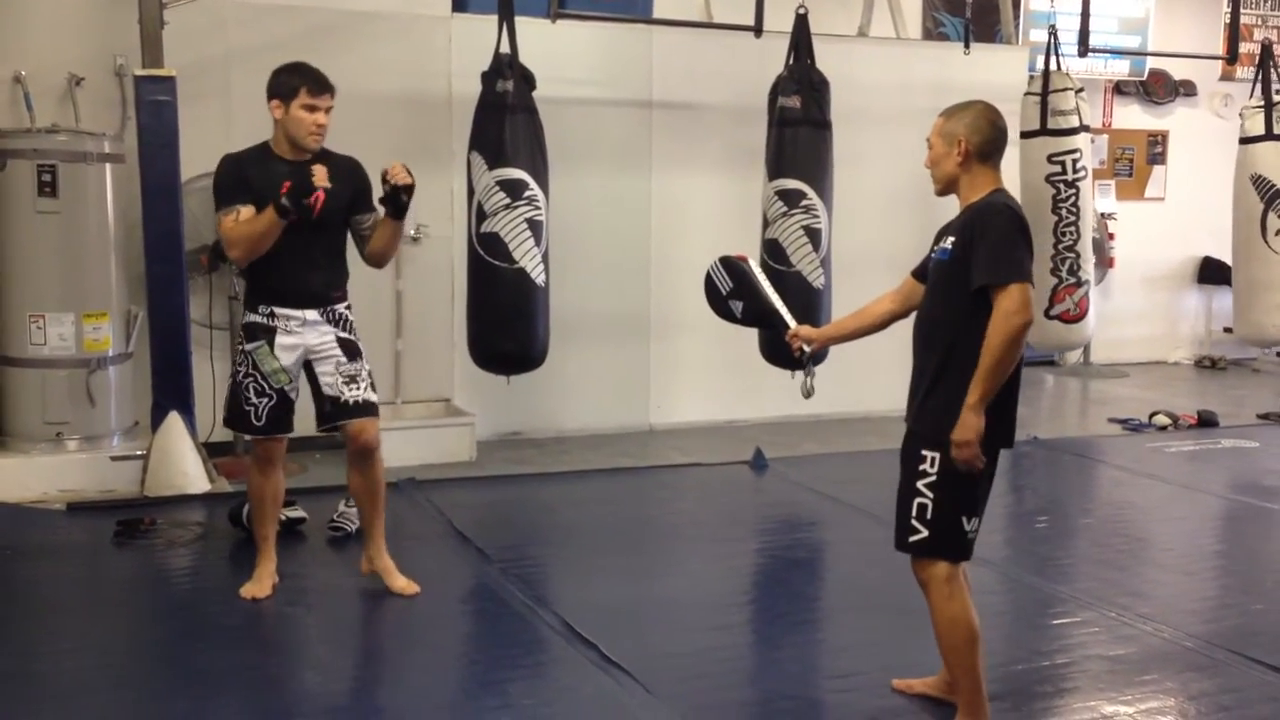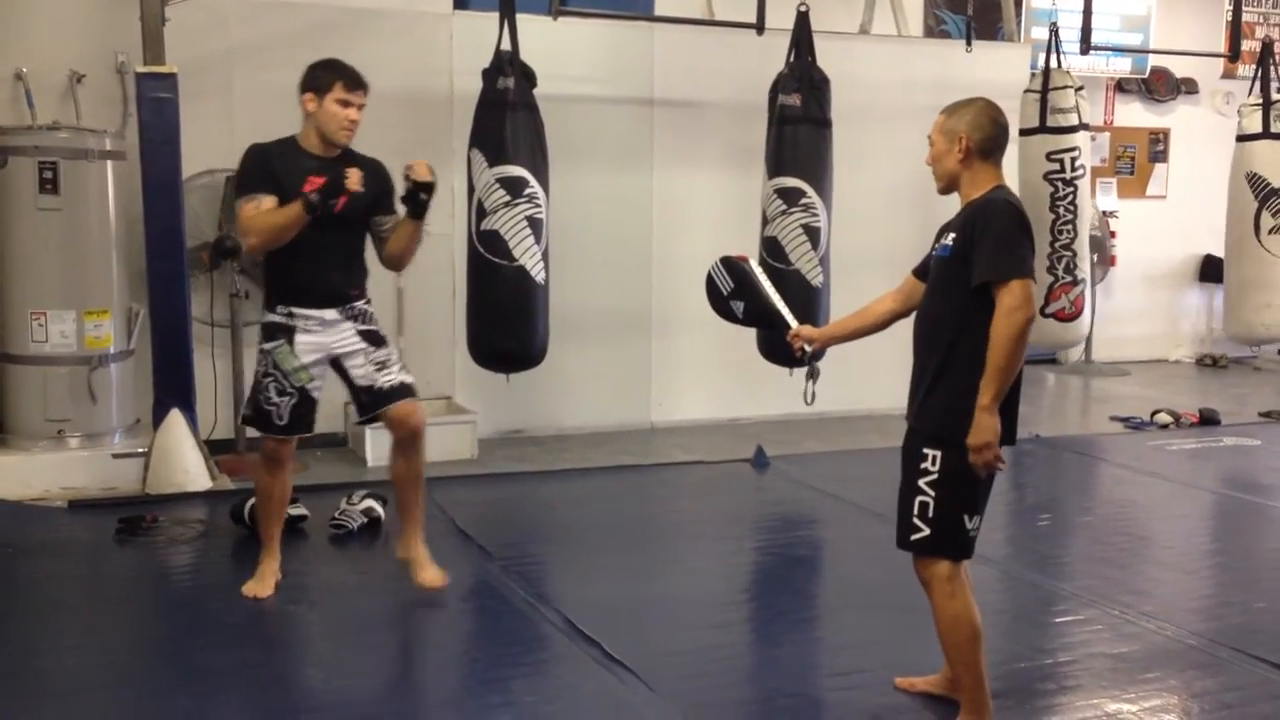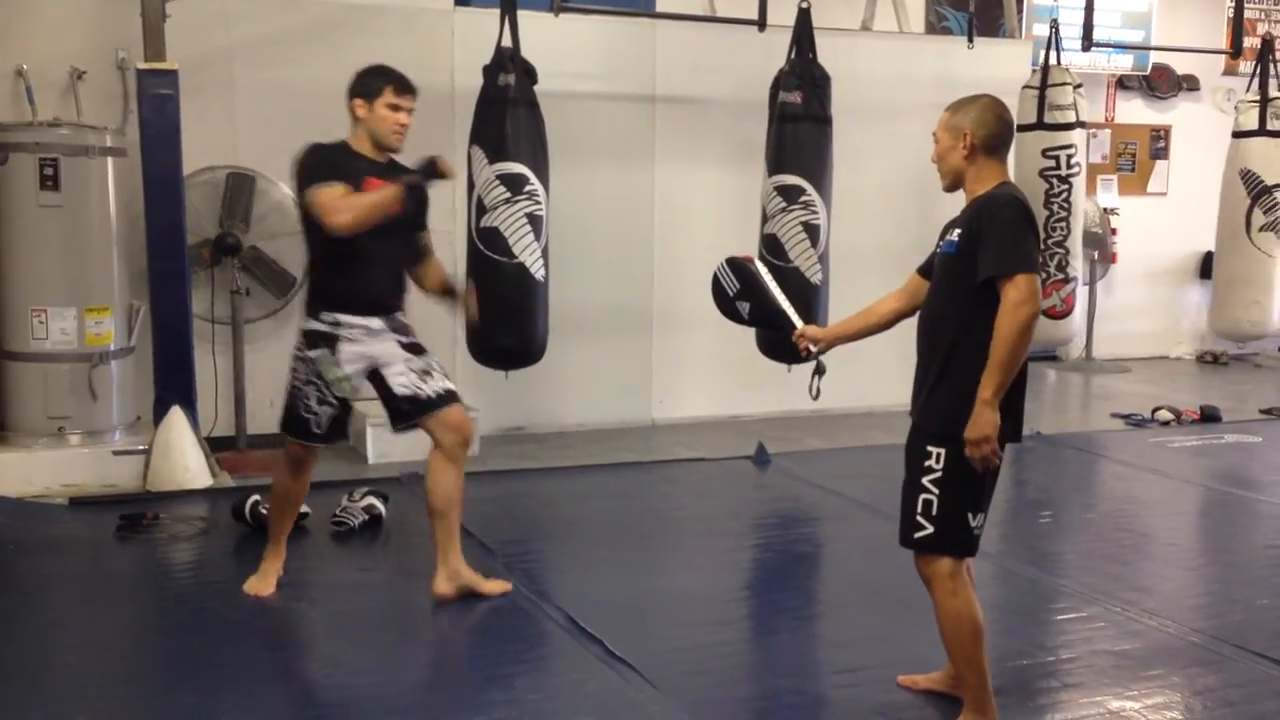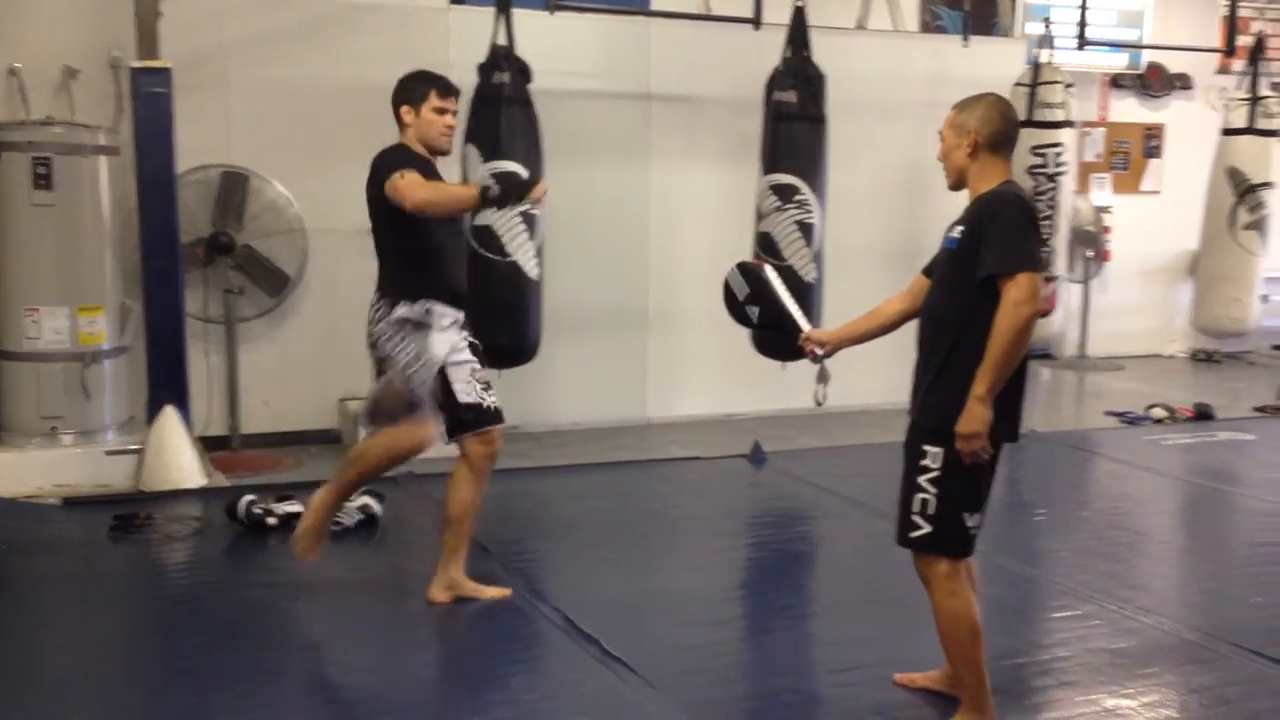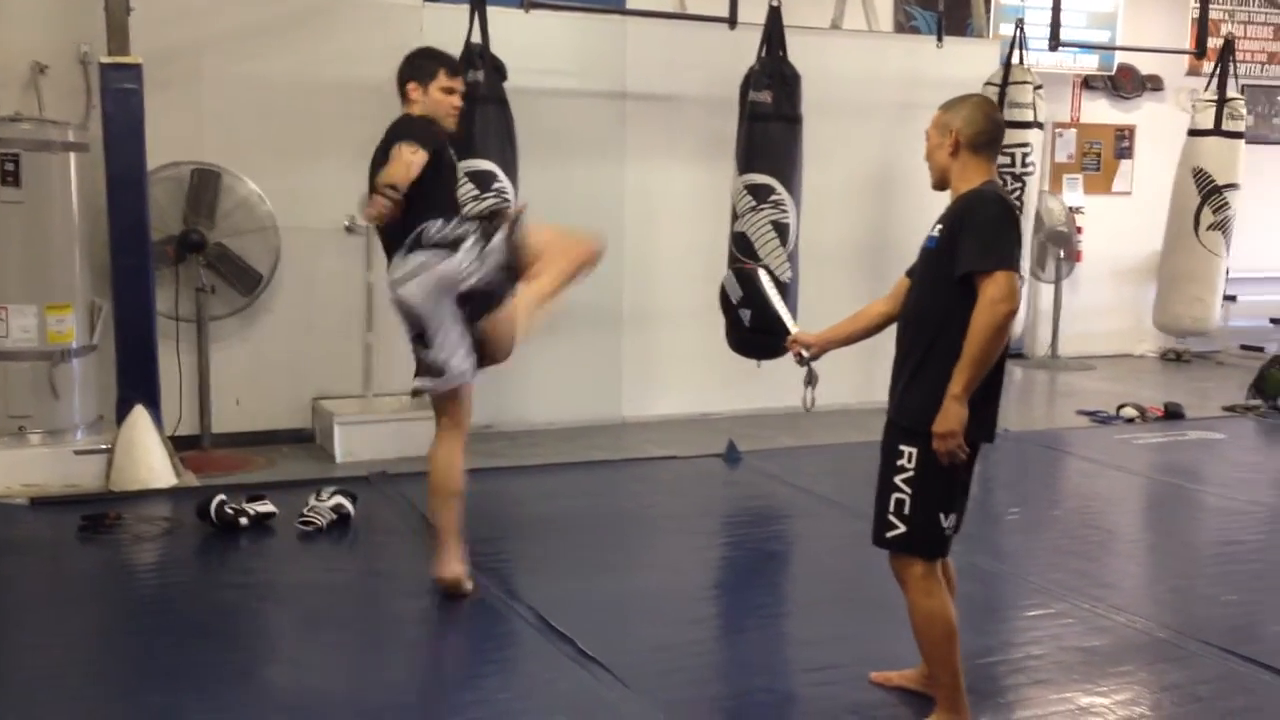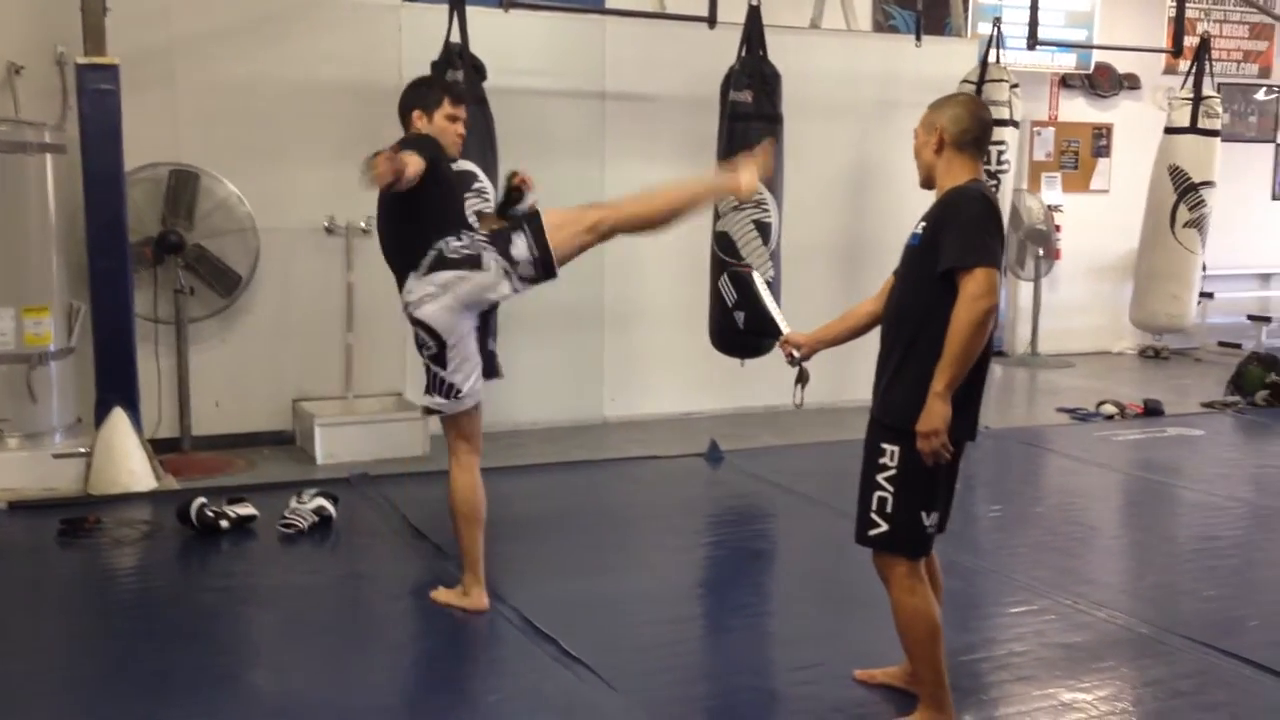
dt=0.2s
person 1, frame 1
left shoulder: (996, 217)
right shoulder: (961, 225)
left elbow: (1015, 313)
right elbow: (899, 301)
left wrist: (975, 409)
right wrist: (821, 334)
left hip: (959, 426)
right hip: (937, 420)
left knee: (936, 563)
right knee: (941, 557)
person 1, frame 2
left shoulder: (996, 214)
right shoulder: (962, 222)
left elbow: (1017, 309)
right elbow: (901, 300)
left wrist: (988, 409)
right wrist: (823, 335)
left hip: (963, 425)
right hip: (939, 418)
left knee: (937, 562)
right knee: (943, 555)
person 1, frame 3
left shoulder: (1001, 210)
right shoulder: (967, 219)
left elbow: (1022, 303)
right elbow: (906, 298)
left wrist: (988, 404)
right wrist: (829, 335)
left hip: (965, 419)
right hip: (941, 414)
left knee: (939, 560)
right knee: (948, 553)
person 1, frame 4
left shoulder: (1005, 208)
right shoulder: (975, 216)
left elbow: (1024, 302)
right elbow: (912, 299)
left wrist: (981, 400)
right wrist: (835, 338)
left hip: (962, 418)
right hip: (942, 413)
left knee: (937, 559)
right knee: (949, 551)
person 1, frame 5
left shoulder: (985, 207)
right shoulder: (960, 214)
left elbow: (1000, 300)
right elbow: (898, 300)
left wrist: (957, 399)
right wrist: (823, 340)
left hip: (939, 419)
right hip: (922, 413)
left knee: (913, 559)
right knee: (928, 551)
person 1, frame 6
left shoulder: (968, 205)
right shoulder: (947, 210)
left elbow: (981, 298)
right elbow: (889, 300)
left wrist: (940, 397)
right wrist: (814, 340)
left hip: (922, 417)
right hip: (907, 411)
left knee: (897, 557)
right knee: (914, 548)
right ankle: (918, 669)
person 2, frame 1
left shoulder: (346, 172)
right shoulder: (240, 169)
left elbow: (377, 255)
right elbow: (237, 249)
left wrist: (397, 207)
right wrist: (291, 201)
left hip: (331, 320)
right hip: (270, 324)
left knee: (364, 437)
right knee: (267, 449)
left ankle: (376, 554)
right ankle: (266, 563)
person 2, frame 2
left shoulder: (370, 173)
right shoulder: (266, 160)
left elbow: (394, 256)
right elbow: (254, 236)
left wrist: (416, 207)
right wrist: (321, 197)
left hip: (352, 317)
right hip: (290, 323)
left knee: (409, 420)
right knee: (277, 447)
left ankle: (412, 544)
right ankle: (269, 561)
person 2, frame 3
left shoulder: (406, 183)
right shoulder: (321, 161)
left elbow: (419, 261)
right elbow: (338, 219)
left wrist: (451, 290)
right wrist: (412, 178)
left hip: (393, 329)
right hip: (334, 330)
left knee: (454, 431)
right knee: (301, 451)
left ankle: (451, 569)
right ankle: (274, 559)
person 2, frame 4
left shoulder: (421, 172)
right shoulder: (397, 163)
right elbow: (420, 199)
right wrist: (496, 194)
left hip: (446, 326)
right hip: (409, 317)
left knee: (482, 448)
right knee: (410, 439)
left ankle: (449, 575)
right ankle: (328, 499)
person 2, frame 5
left shoulder: (395, 141)
right shoulder: (416, 129)
right elbow: (403, 169)
right wrist: (385, 196)
left hip: (415, 281)
right hip: (441, 245)
left knee: (454, 420)
right knee: (579, 247)
left ankle: (450, 557)
right ankle: (517, 308)
person 2, frame 6
left shoulder: (396, 202)
right shoulder: (416, 148)
right elbow: (406, 164)
left wrist: (504, 203)
right wrist: (389, 166)
left hip: (427, 304)
right hip: (462, 265)
left knee: (463, 446)
right knee: (599, 219)
left ankle: (471, 586)
right ankle: (727, 181)
